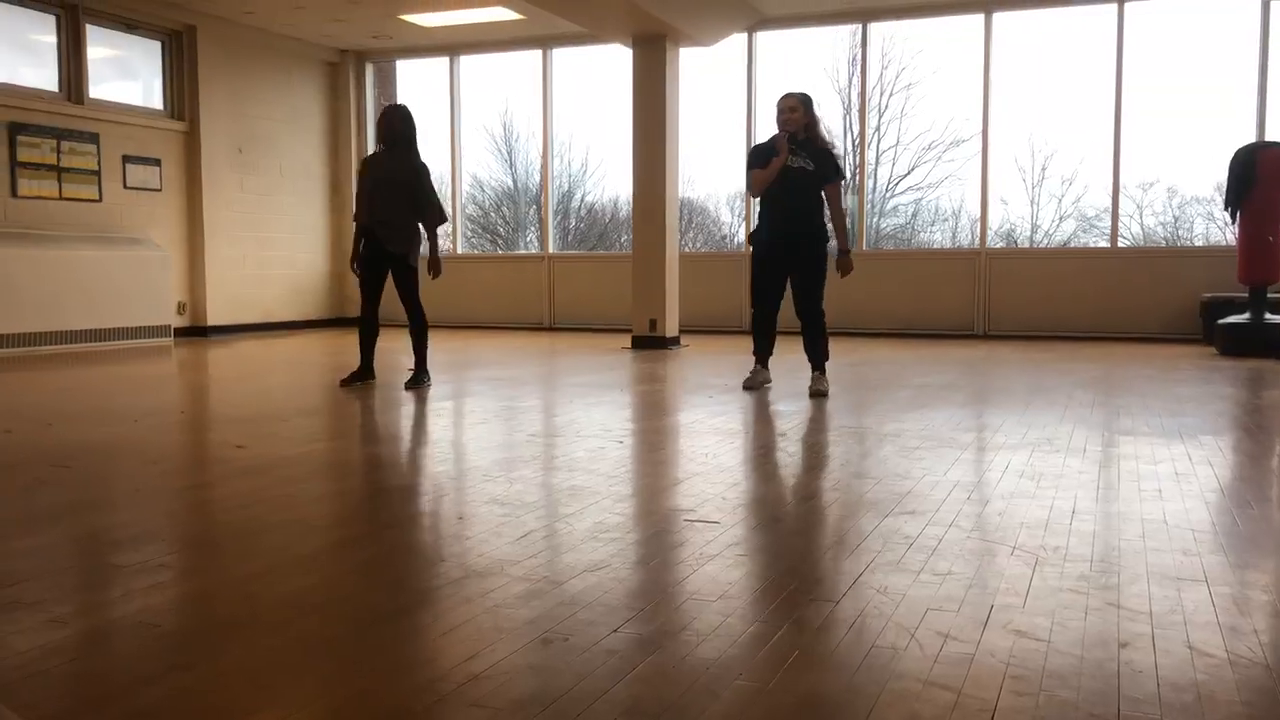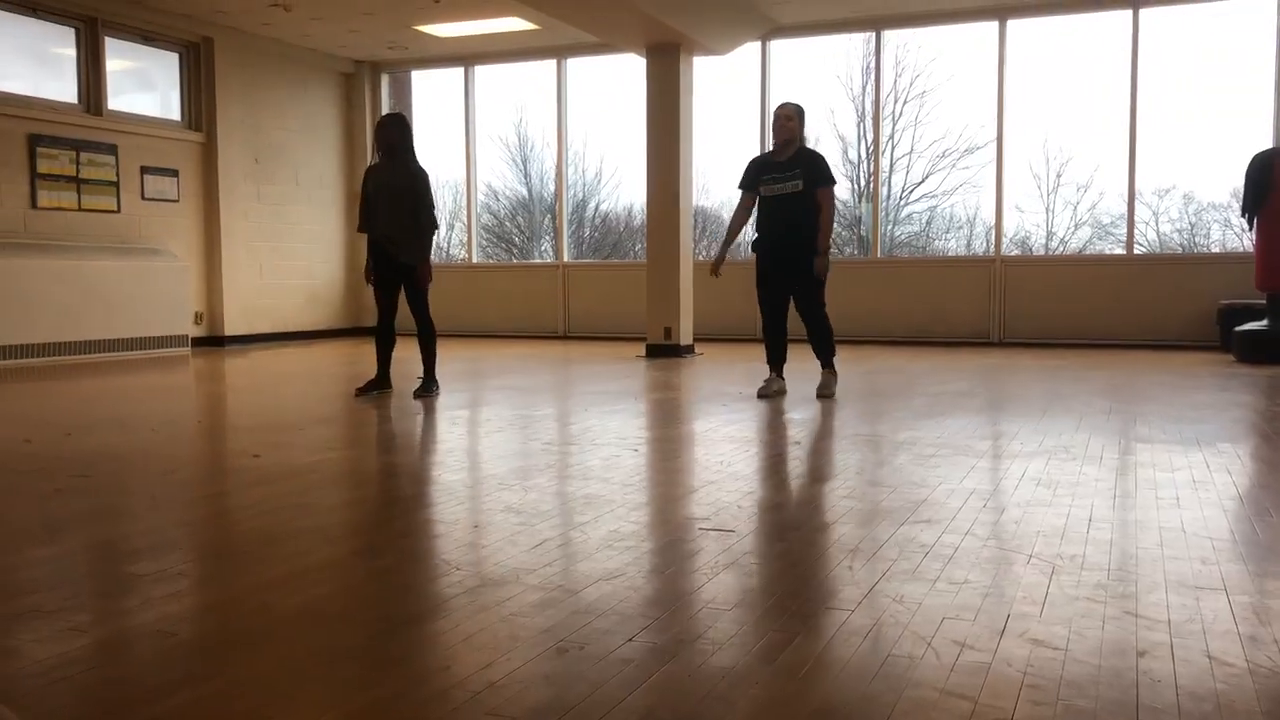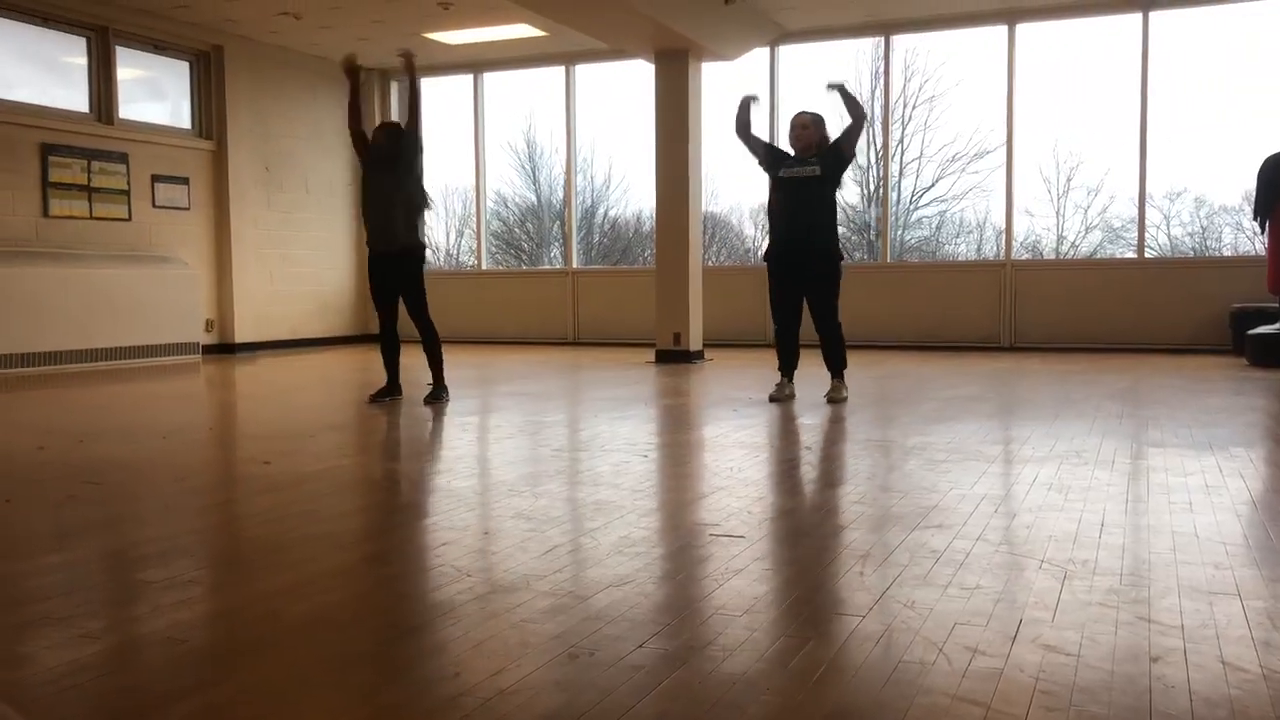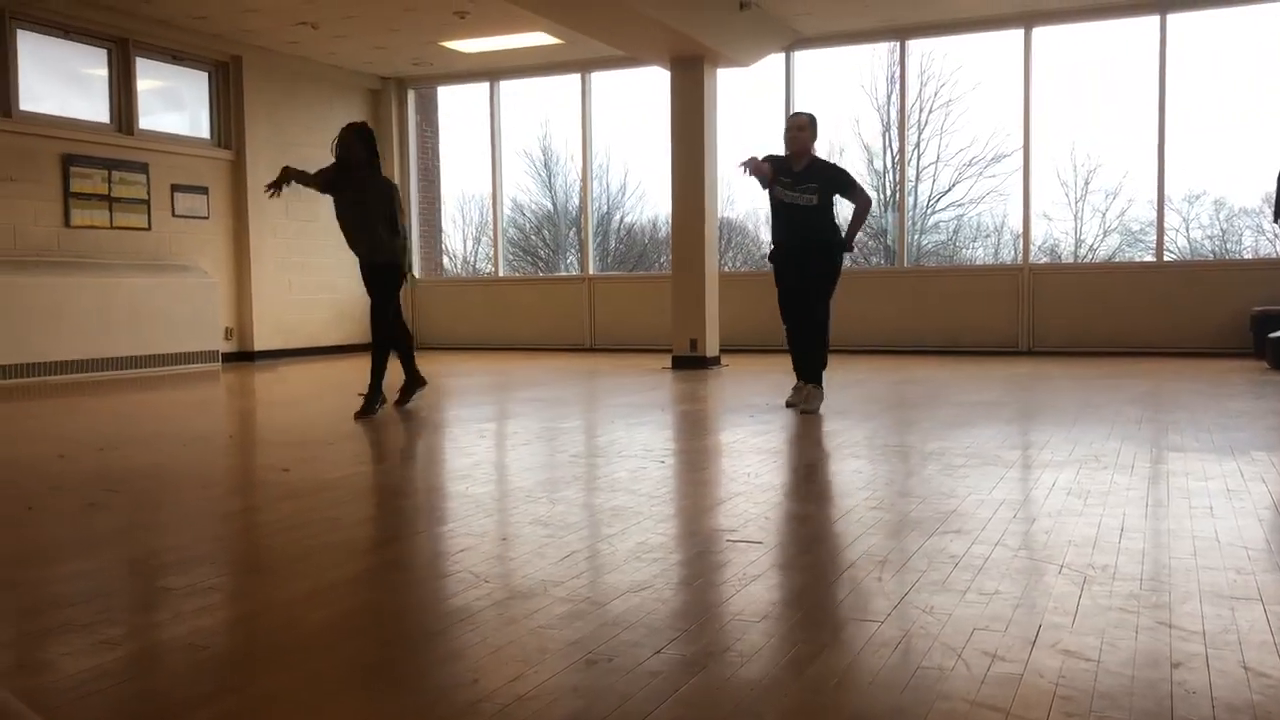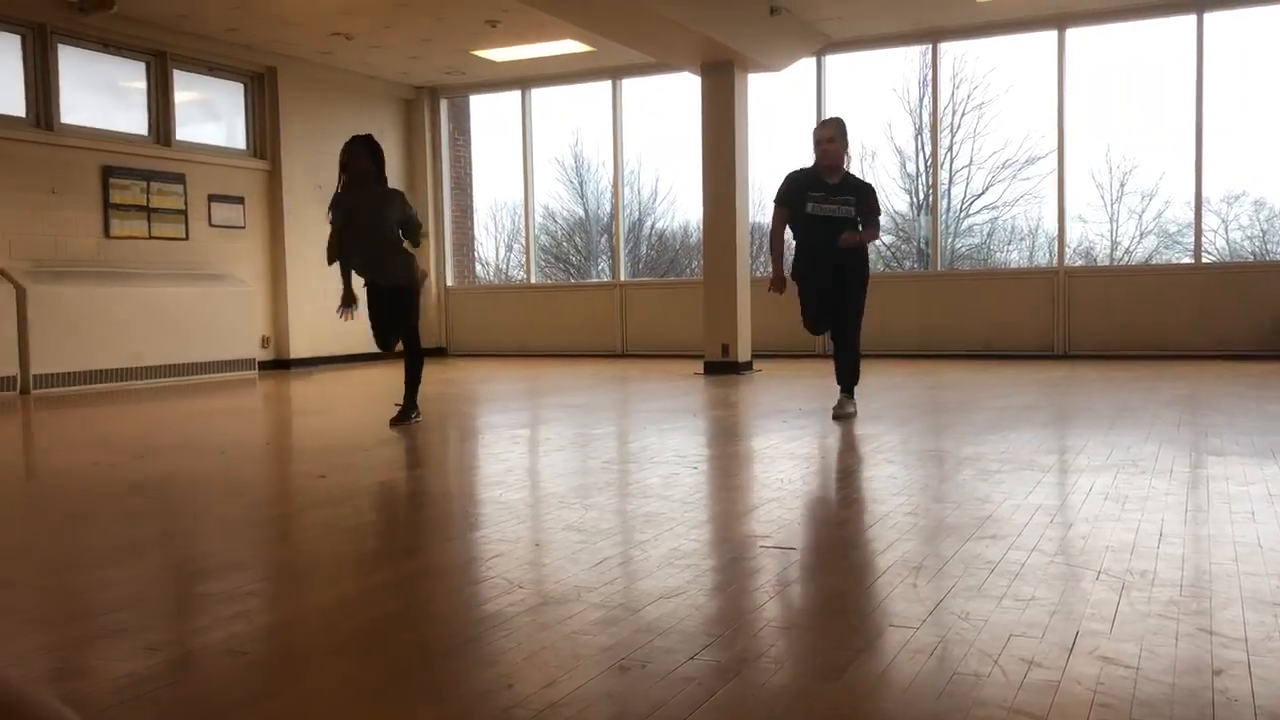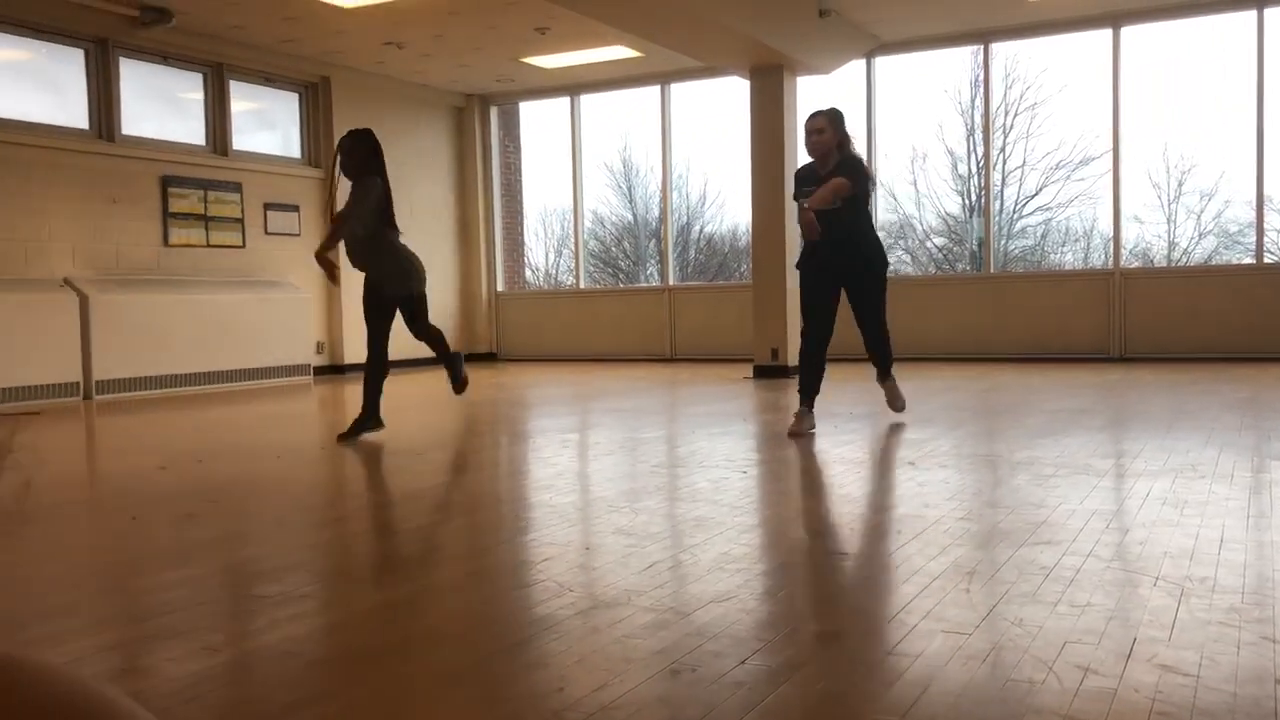
dt=0.5s
person 1, frame 1
left shoulder: (821, 154)
right shoulder: (763, 152)
left elbow: (834, 204)
right elbow: (755, 188)
left wrist: (844, 249)
right wrist: (781, 156)
left hip: (808, 244)
right hip: (768, 242)
left knee: (810, 309)
right knee: (763, 307)
left ankle: (818, 373)
right ankle: (760, 366)
person 1, frame 2
left shoulder: (812, 162)
right shoulder: (758, 166)
left elbow: (827, 208)
right elbow: (745, 209)
left wrist: (822, 252)
right wrist: (724, 250)
left hip: (805, 252)
right hip: (769, 252)
left knee: (813, 311)
right knee: (772, 315)
left ankle: (828, 370)
right ankle: (775, 376)
person 1, frame 3
left shoulder: (831, 160)
right shoulder: (778, 162)
left elbow: (859, 120)
right elbow: (743, 134)
left wrist: (843, 93)
right wrist: (745, 105)
left hip: (822, 254)
right hip: (782, 255)
left knee: (826, 319)
right knee: (784, 320)
left ankle: (838, 379)
right ankle: (785, 379)
person 1, frame 4
left shoulder: (828, 172)
right shoulder: (775, 165)
left elbow: (864, 201)
right elbow: (762, 174)
left wrist: (848, 237)
right wrist: (755, 165)
left hip: (823, 257)
right hip: (786, 257)
left knee: (814, 315)
right knee: (792, 319)
left ankle: (816, 384)
right ankle: (802, 382)
person 1, frame 5
left shoulder: (860, 189)
right shoulder: (797, 182)
left elbow: (873, 230)
right elbow: (777, 226)
left wrist: (857, 237)
right wrist: (777, 269)
left hip: (850, 270)
right hip: (810, 268)
left knee: (845, 332)
right knee: (817, 325)
left ankle: (847, 395)
person 1, frame 6
left shoulder: (853, 169)
right shoulder: (803, 175)
left elbow: (834, 188)
left wrist: (810, 208)
left hip: (863, 261)
right hip: (818, 264)
left knee: (873, 327)
right knee: (814, 334)
left ankle: (886, 378)
right ankle: (805, 409)
person 2, frame 1
left shoulder: (415, 167)
right shoulder: (370, 164)
left elbow: (430, 212)
right elbow: (362, 209)
left wrist: (434, 252)
right wrist: (356, 247)
left hip: (404, 246)
right hip: (373, 244)
left knee: (411, 305)
right knee: (368, 306)
left ankle: (421, 369)
right ankle: (366, 367)
person 2, frame 2
left shoulder: (415, 174)
right shoulder: (373, 174)
left elbow: (427, 221)
right elbow: (369, 222)
left wrist: (425, 260)
right wrist: (370, 259)
left hip: (411, 256)
right hip: (384, 256)
left knee: (420, 314)
right knee: (384, 316)
left ankle: (430, 378)
right ankle: (382, 376)
person 2, frame 3
left shoulder: (407, 167)
right shoulder: (370, 166)
left elbow: (415, 120)
right elbow: (355, 128)
left wrist: (411, 79)
right wrist: (353, 82)
left hip: (407, 252)
right hip: (379, 255)
left knee: (420, 318)
right knee: (386, 322)
left ankle: (439, 383)
right ankle: (393, 383)
person 2, frame 4
left shoulder: (383, 185)
right shoulder: (337, 177)
left elbow: (397, 229)
right elbow: (315, 181)
left wrist: (403, 265)
right wrist: (289, 175)
left hip: (387, 261)
right hip: (368, 260)
left knee: (381, 322)
right knee: (390, 318)
left ankle: (374, 393)
right ankle: (412, 377)
person 2, frame 5
left shoulder: (393, 198)
right shoulder: (342, 200)
left elbow: (416, 234)
right elbow: (339, 245)
right wrist: (347, 288)
left hip: (403, 275)
right hip: (375, 279)
left knee: (409, 338)
right knee: (385, 341)
left ankle: (410, 405)
person 2, frame 6
left shoulder: (368, 186)
right shoulder: (364, 187)
left elbow: (350, 221)
left wrist: (323, 250)
left hip: (402, 274)
right hip: (378, 277)
left knee: (420, 330)
right knee: (376, 346)
left ankle: (451, 362)
right ankle: (370, 415)
